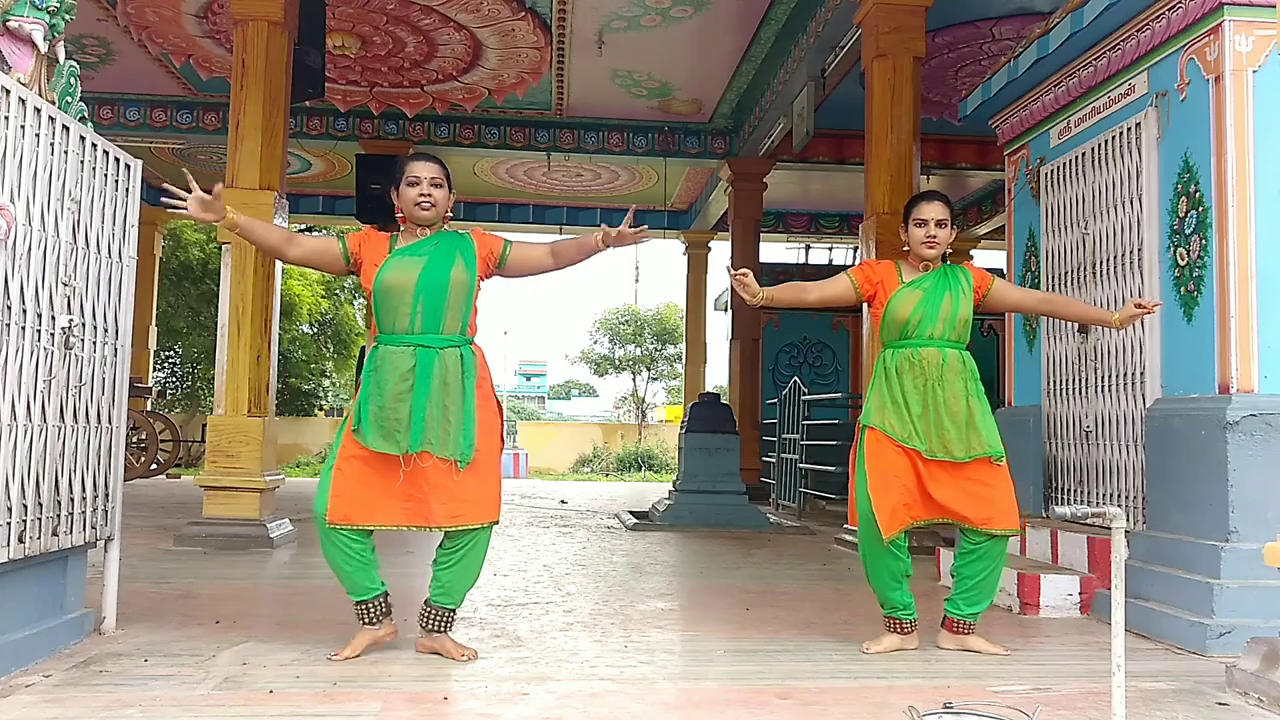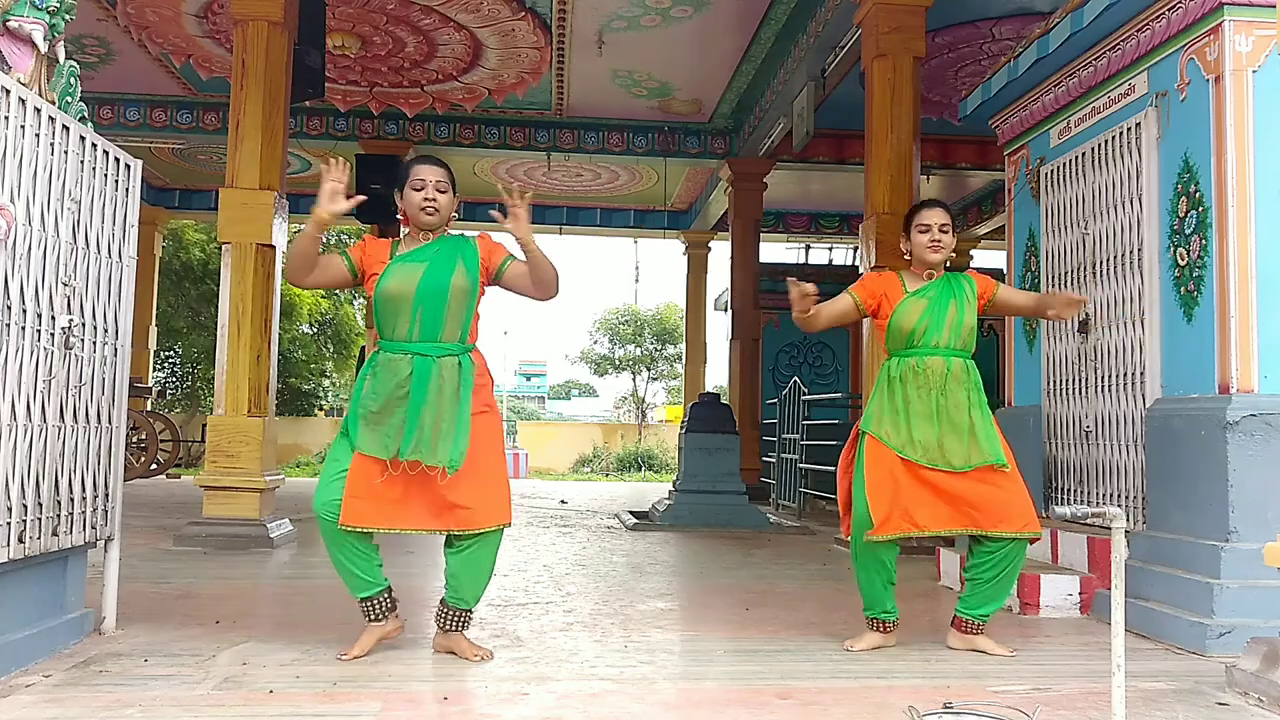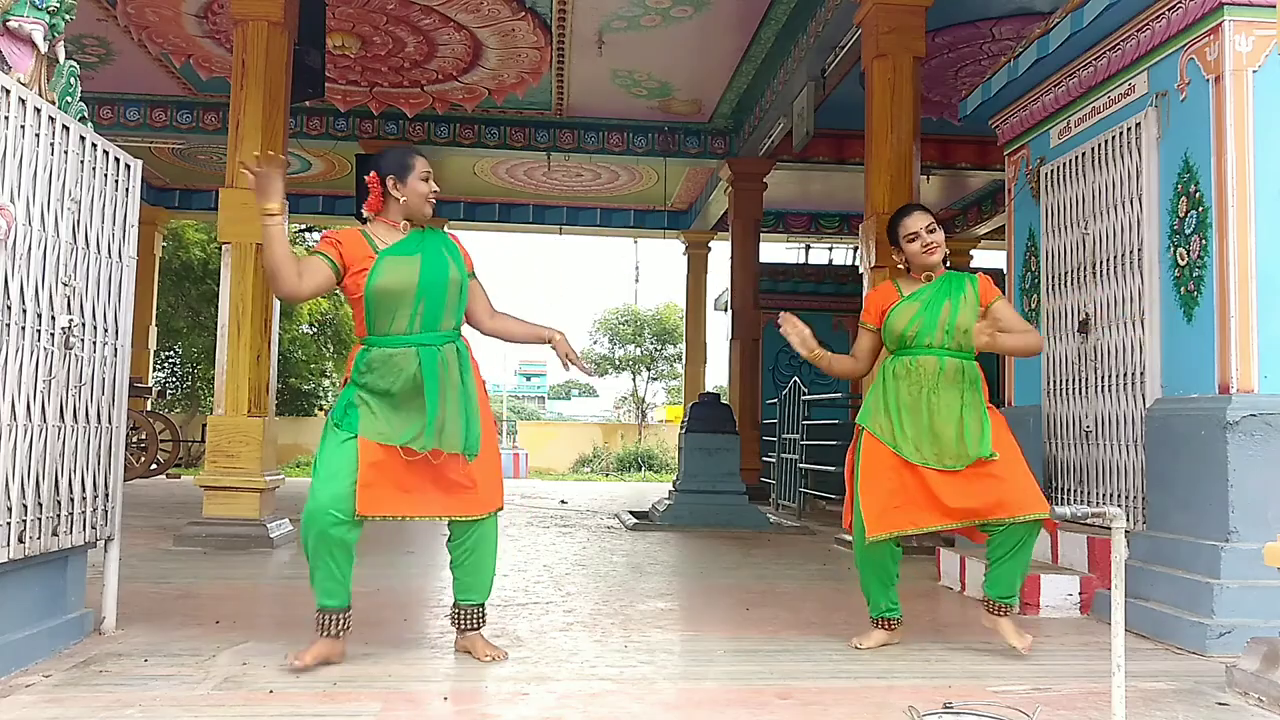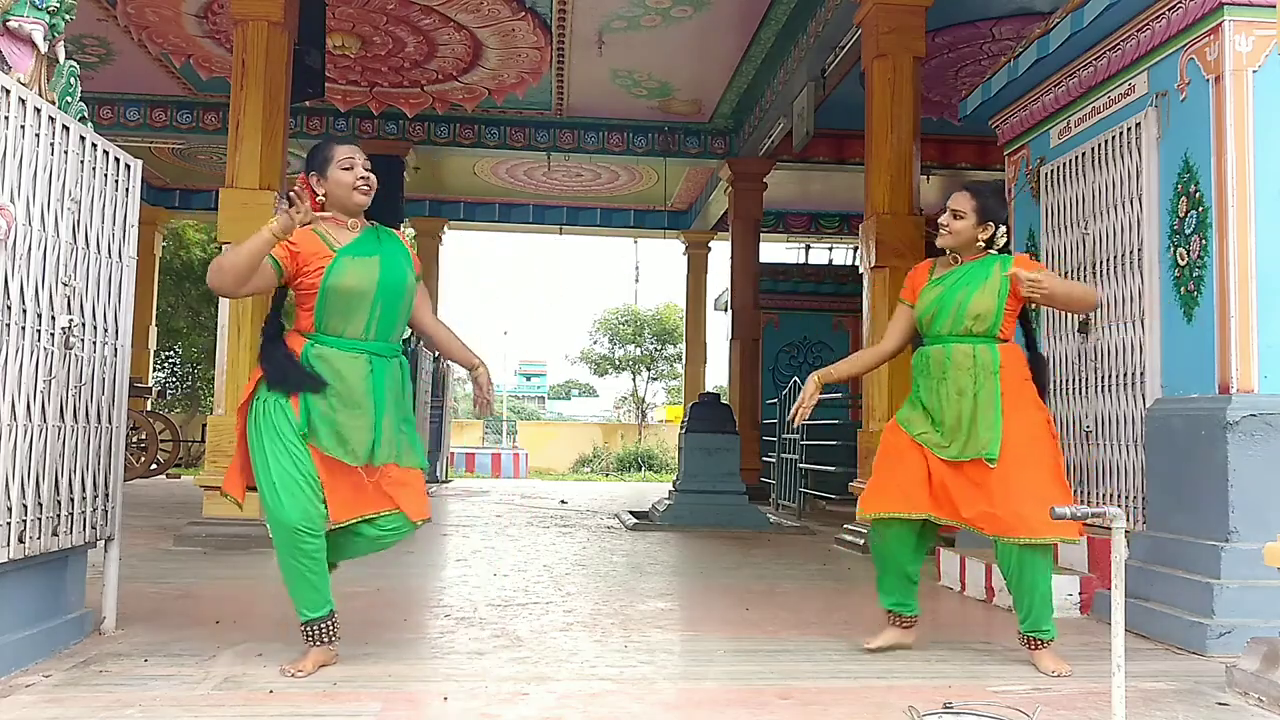
dt=1s
person 1, frame 1
left shoulder: (475, 247)
right shoulder: (369, 246)
left elbow: (550, 254)
right elbow: (292, 245)
left wrist: (602, 240)
right wrist: (226, 217)
left hip: (457, 392)
right hip: (387, 392)
left knee: (468, 511)
right knee: (339, 507)
left ankle: (435, 626)
right ankle: (375, 618)
person 1, frame 2
left shoulder: (477, 250)
right shoulder: (373, 253)
left elbow: (544, 288)
right elbow: (301, 273)
left wrist: (526, 241)
right wrist: (320, 219)
left hip: (458, 396)
right hip: (385, 396)
left knee: (475, 514)
right knee: (334, 506)
left ankle: (452, 627)
right ankle: (381, 614)
person 1, frame 3
left shoulder: (448, 247)
right shoulder: (346, 245)
left elbow: (486, 317)
right elbow: (289, 286)
left wrist: (550, 335)
right wrist: (271, 209)
left hip: (450, 389)
right hip: (375, 391)
left knee: (474, 505)
right knee: (326, 508)
left ankle: (469, 627)
right ankle: (331, 630)
person 1, frame 4
left shoulder: (393, 244)
right shoulder: (299, 243)
left elbow: (425, 319)
right elbow: (221, 280)
left wrist: (474, 364)
right wrist: (276, 228)
left hip: (373, 398)
right hip: (303, 393)
left knee: (399, 515)
right knee: (298, 517)
left ankle: (316, 564)
right ankle: (321, 637)
person 2, frame 1
left shoulder: (970, 279)
right shoulder: (877, 274)
left elbow: (1042, 301)
right elbow: (812, 292)
left wrist: (1114, 318)
right wrist: (761, 295)
left hip: (957, 407)
right hip: (895, 407)
left knee: (988, 514)
right knee: (880, 513)
left ankle: (960, 625)
right ankle: (900, 624)
person 2, frame 2
left shoulder: (972, 286)
right shoulder: (880, 285)
left elbow: (1037, 303)
right elbow: (815, 320)
left wrist: (1054, 305)
right wrist: (804, 308)
left hip: (961, 415)
right hip: (897, 415)
left knee: (1009, 520)
right knee: (871, 515)
left ankle: (968, 625)
right ankle: (880, 623)
person 2, frame 3
left shoulder: (977, 286)
right shoulder: (883, 295)
left elbow: (1031, 340)
right elbow: (857, 366)
left wrist: (992, 340)
right wrist: (814, 351)
left hip: (962, 410)
right hip: (893, 413)
left knee: (1018, 507)
right knee: (878, 518)
left ankle: (999, 606)
right ankle: (885, 620)
person 2, frame 4
left shoulder: (1011, 268)
right shoulder: (922, 275)
left elbow: (1086, 296)
right elbow: (886, 347)
left wrist: (1043, 289)
right wrist: (822, 376)
left hip: (996, 404)
right hip: (931, 406)
left knee: (1017, 514)
right knee: (894, 509)
left ankle: (1038, 639)
right ankle: (902, 619)
